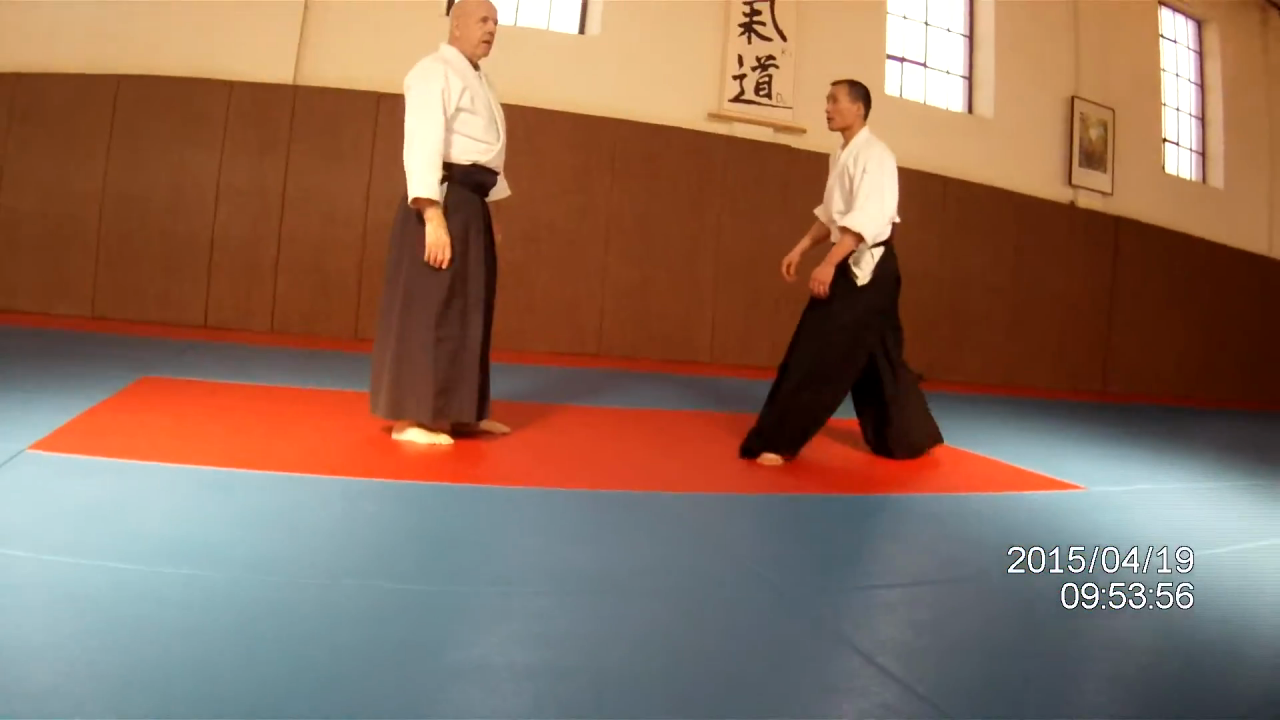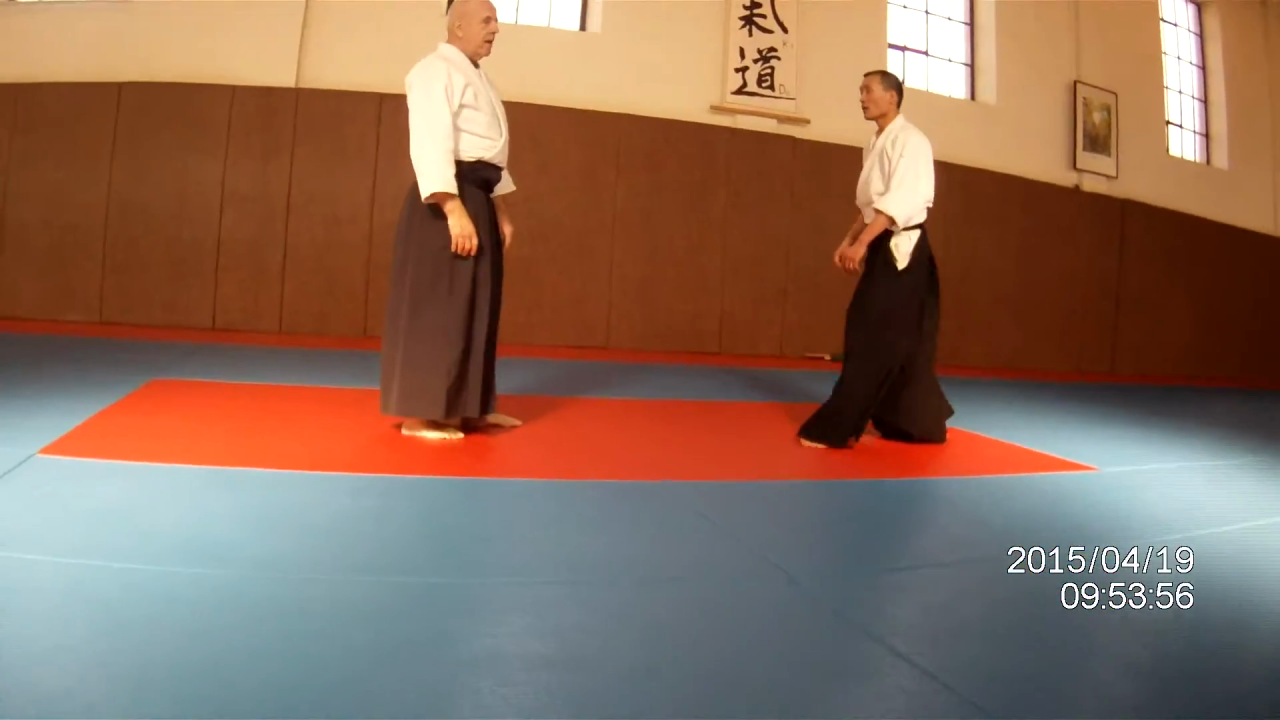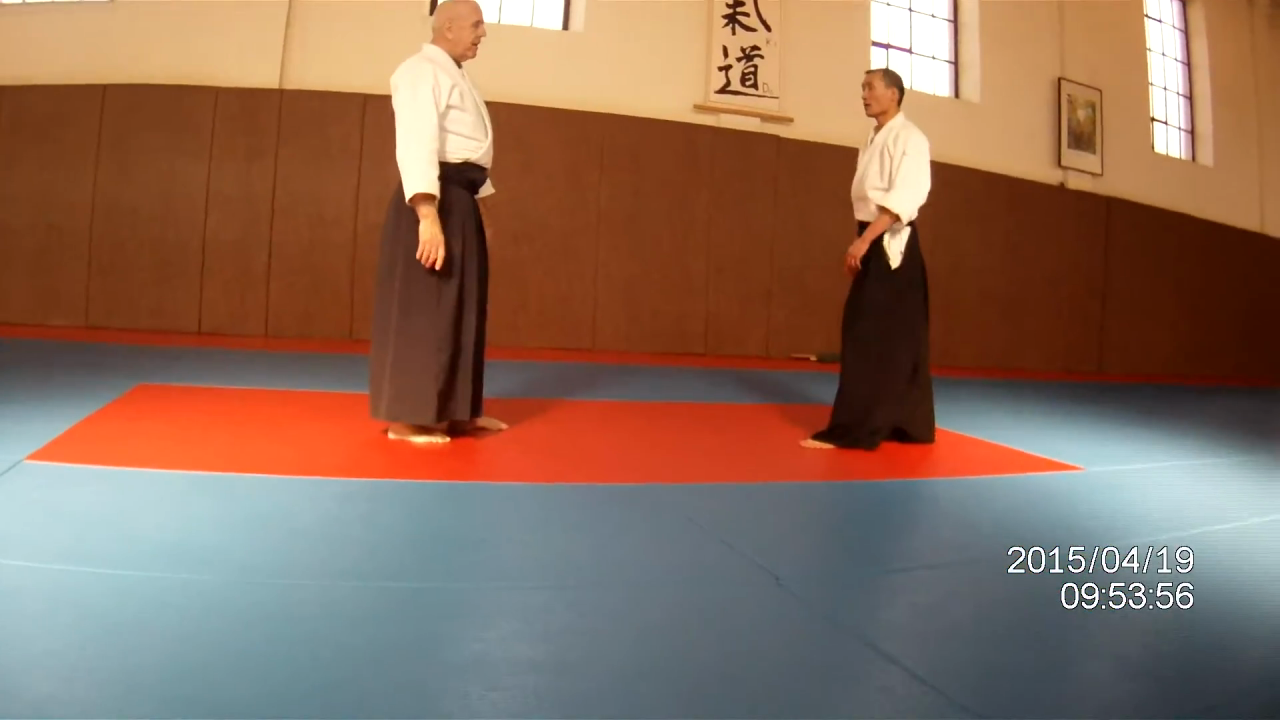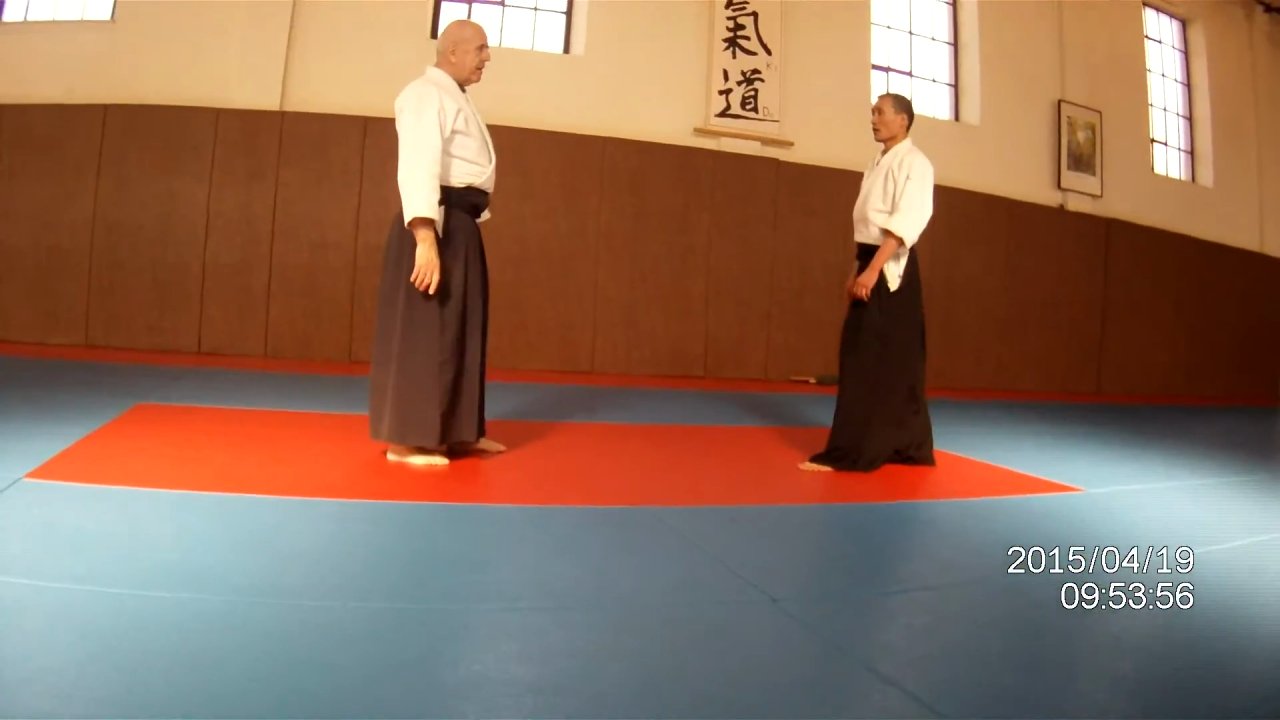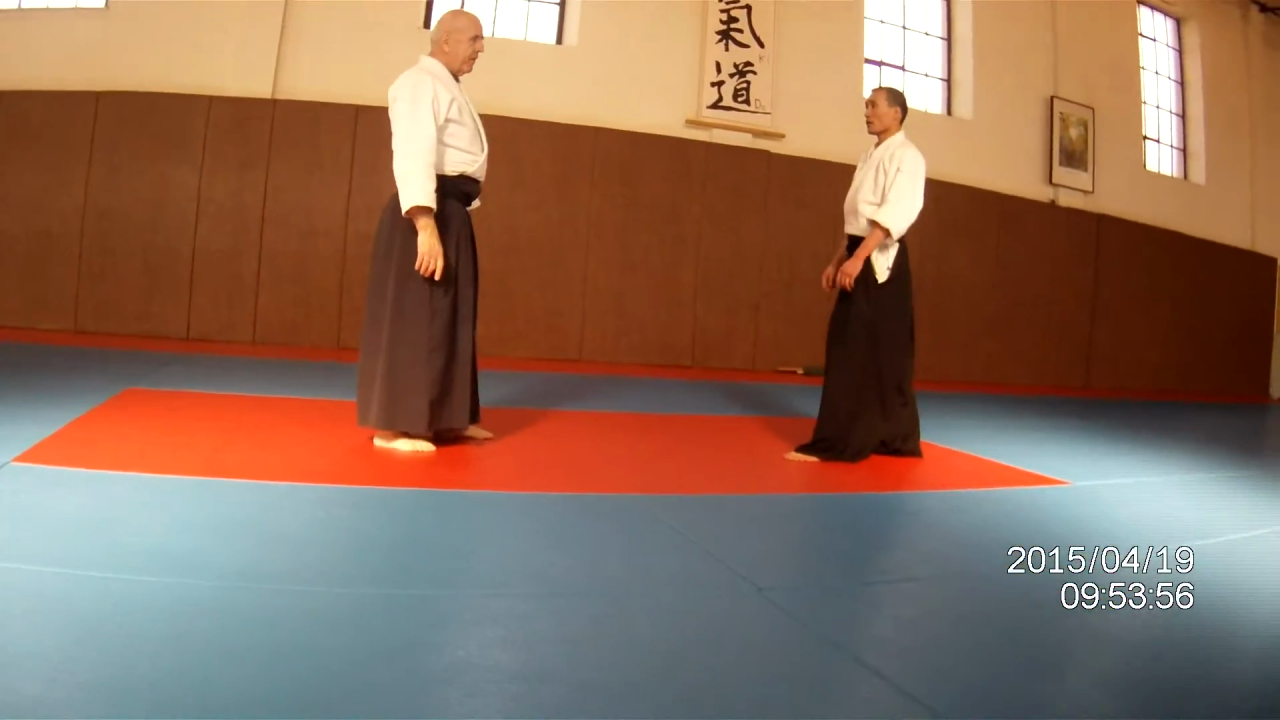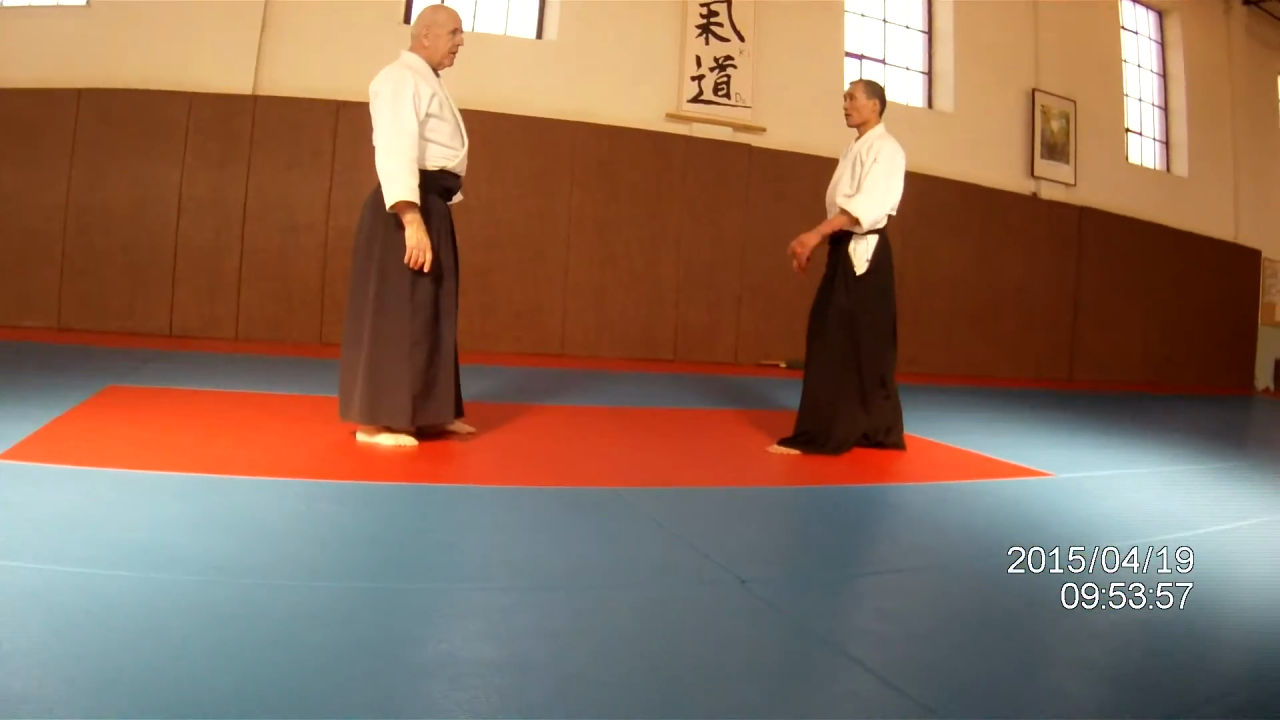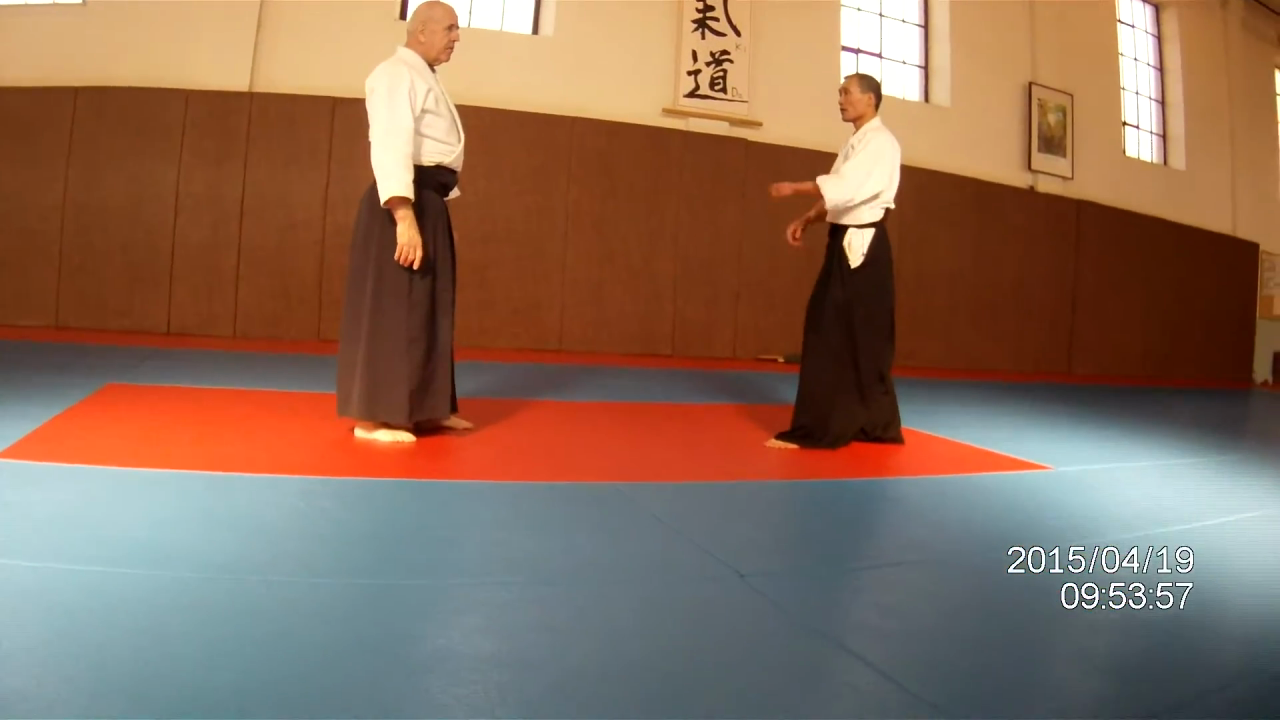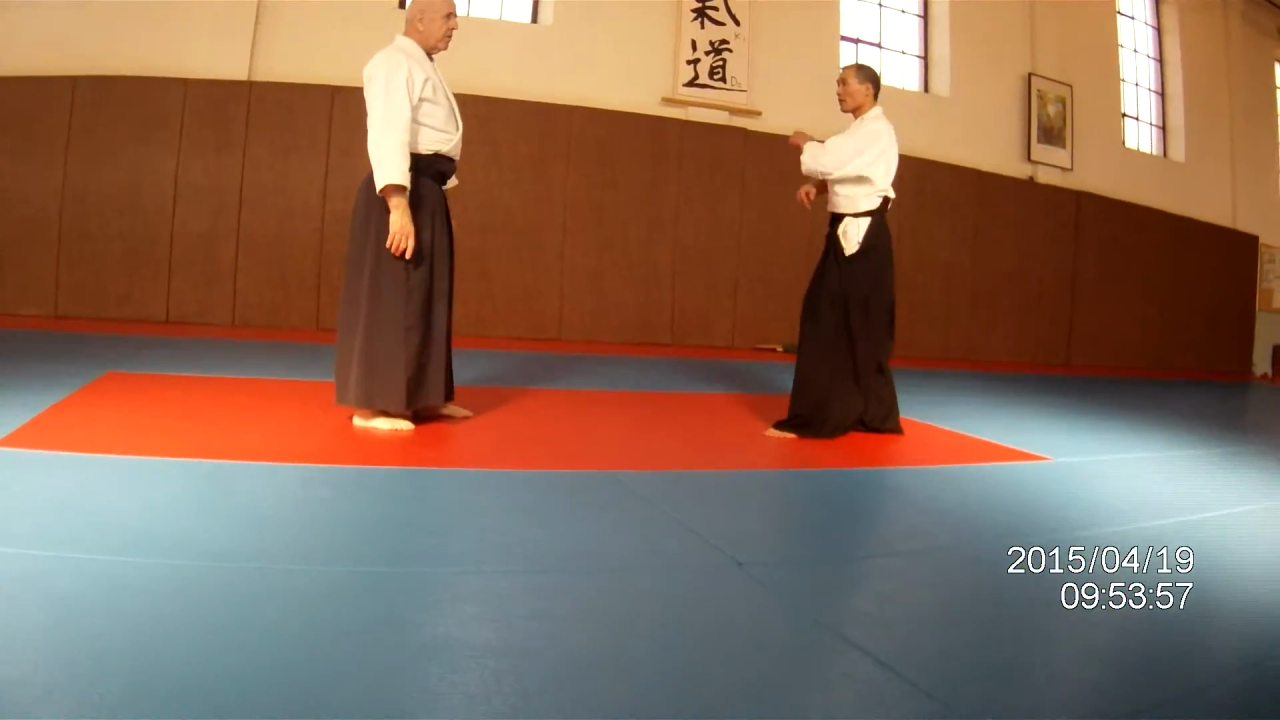
dt=0.2s
person 1, frame 1
left shoulder: (476, 80)
right shoulder: (436, 72)
right elbow: (422, 146)
left wrist: (486, 213)
right wrist: (434, 217)
left hip: (470, 207)
right hip: (442, 206)
left knee: (465, 312)
right knee: (428, 309)
left ankle: (459, 413)
right ankle: (408, 418)
person 1, frame 2
left shoulder: (476, 77)
right shoulder: (436, 70)
right elbow: (430, 144)
left wrist: (500, 209)
right wrist: (454, 209)
left hip: (475, 201)
right hip: (448, 202)
left knee: (473, 306)
right knee: (436, 307)
left ankle: (468, 408)
right ankle: (420, 415)
person 1, frame 3
left shoulder: (455, 76)
right shoulder: (422, 71)
right elbow: (415, 145)
left wrist: (479, 210)
right wrist: (428, 215)
left hip: (460, 203)
right hip: (435, 202)
left knee: (459, 309)
right knee: (422, 310)
left ankle: (455, 412)
right ankle: (406, 419)
person 1, frame 4
left shoulder: (455, 99)
right shoulder: (426, 95)
right elbow: (418, 168)
right wrist: (426, 239)
left hip: (459, 227)
right hip: (435, 226)
left knee: (459, 331)
right knee: (423, 332)
left ankle: (454, 432)
right ankle: (405, 441)
person 1, frame 5
left shoulder: (447, 88)
right shoulder: (421, 84)
right elbow: (413, 157)
right wrist: (426, 226)
left hip: (451, 214)
right hip: (427, 214)
left knee: (449, 319)
right knee: (412, 319)
left ankle: (441, 419)
right ankle: (392, 427)
person 1, frame 6
left shoulder: (428, 83)
right shoulder: (401, 79)
right elbow: (396, 152)
right wrist: (412, 220)
left hip: (432, 208)
right hip: (407, 210)
left knee: (430, 314)
right knee: (393, 313)
left ankle: (424, 415)
right ankle: (374, 422)
person 1, frame 7
left shoulder: (424, 78)
right shoulder: (397, 74)
right elbow: (391, 147)
left wrist: (437, 211)
right wrist: (405, 215)
left hip: (428, 205)
right hip: (404, 205)
left knee: (426, 309)
right knee: (392, 308)
left ankle: (424, 410)
right ankle: (373, 418)
person 1, frame 8
left shoulder: (422, 67)
right shoulder: (395, 63)
right elbow: (387, 136)
right wrist: (399, 203)
left hip: (426, 193)
right hip: (402, 193)
left knee: (425, 297)
right knee: (390, 297)
left ankle: (421, 397)
right ankle: (370, 405)
person 2, frame 1
left shoulder: (873, 155)
right shoulder: (842, 155)
left elbow: (867, 218)
left wrist: (829, 263)
right wrist: (801, 248)
left hip: (866, 265)
right hip: (855, 265)
left knee: (818, 349)
right knee: (876, 359)
left ankle: (782, 441)
right ankle: (911, 437)
person 2, frame 2
left shoulder: (908, 139)
right shoulder: (879, 143)
left elbow: (901, 201)
left wrist: (862, 243)
right wrist: (849, 239)
left hip: (902, 248)
right hip: (887, 247)
left knee: (872, 336)
right knee: (904, 341)
left ankle: (838, 428)
right ankle: (919, 423)
person 2, frame 3
left shoulder: (908, 138)
right shoulder: (875, 140)
left elbow: (904, 198)
left wrist: (864, 241)
right wrist: (860, 242)
left hip: (891, 246)
right hip: (875, 246)
left knee: (871, 336)
right knee: (896, 338)
left ankle: (849, 429)
right ankle: (907, 424)
person 2, frame 4
left shoulder: (913, 163)
right shoulder: (879, 163)
left elbow: (906, 223)
left wrist: (873, 269)
right wrist: (858, 270)
left hip: (891, 270)
right hip: (873, 267)
left knee: (871, 359)
right knee: (891, 360)
left ankle: (848, 452)
right ankle: (906, 445)
person 2, frame 5
left shoulder: (905, 156)
right shoulder: (872, 156)
left elbow: (895, 216)
left wrist: (856, 259)
right wrist: (838, 260)
left hip: (882, 262)
right hip: (862, 259)
left knee: (857, 350)
right knee: (879, 352)
left ankle: (834, 442)
right ankle: (893, 436)
person 2, frame 6
left shoulder: (885, 148)
right shoulder: (857, 148)
left elbow: (868, 205)
left wrist: (814, 235)
right wrist: (813, 242)
left hip: (864, 254)
right hip: (847, 251)
left knee: (837, 342)
right knee: (862, 344)
left ankle: (817, 435)
right ankle: (876, 429)
person 2, frame 7
left shoulder: (878, 141)
right shoulder: (858, 140)
left elbow: (844, 188)
left wrist: (794, 187)
right wrist: (805, 220)
left hip: (862, 247)
right hip: (849, 245)
left knee: (833, 334)
right knee: (859, 338)
left ankle: (815, 429)
right ankle: (873, 423)
person 2, frame 8
left shoulder: (874, 130)
right shoulder: (860, 130)
left elbow: (820, 160)
right elbow: (834, 171)
left wrist: (803, 143)
right wrist: (812, 186)
left hip: (860, 236)
right hip: (856, 234)
left knee: (828, 323)
right knee: (860, 327)
left ankle: (811, 418)
right ankle: (871, 413)
